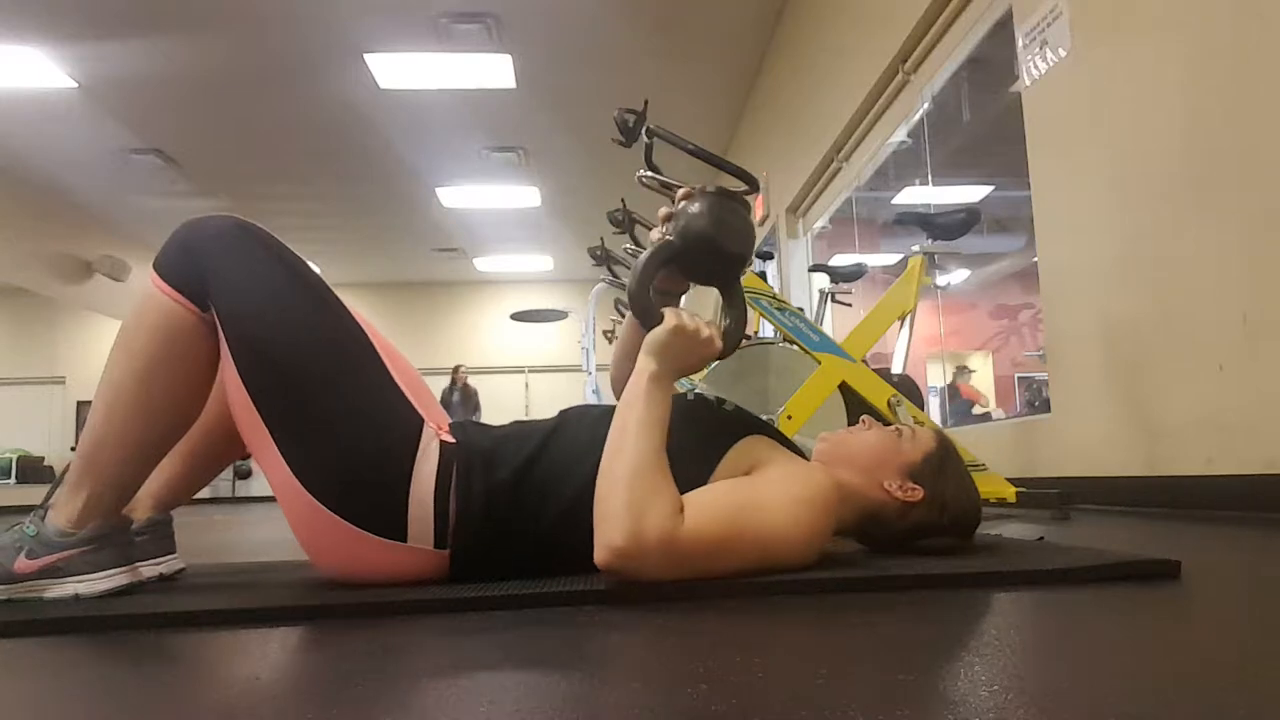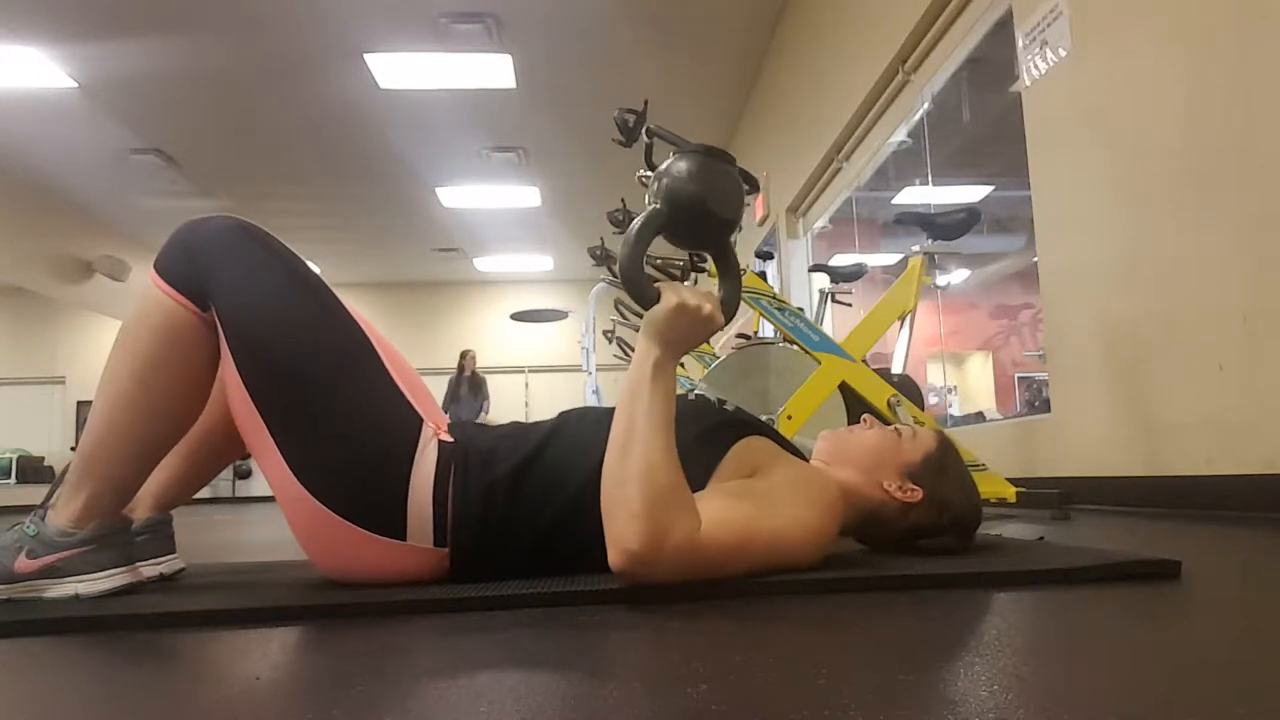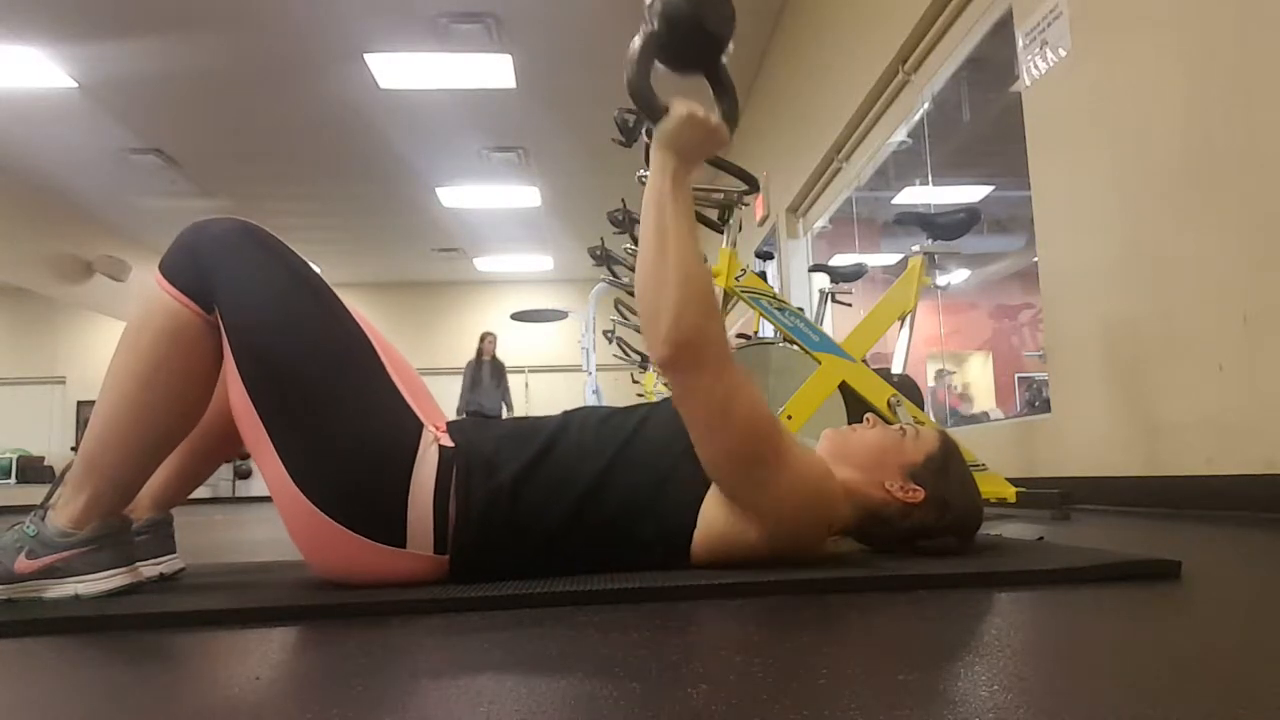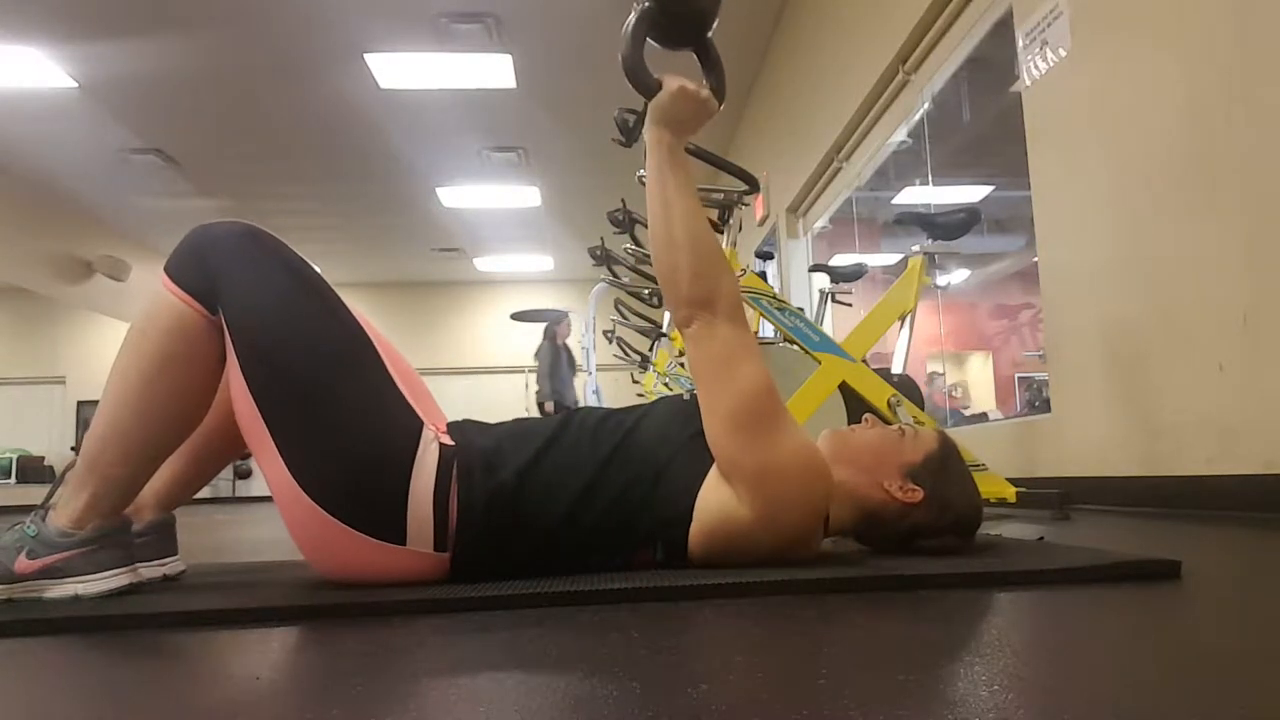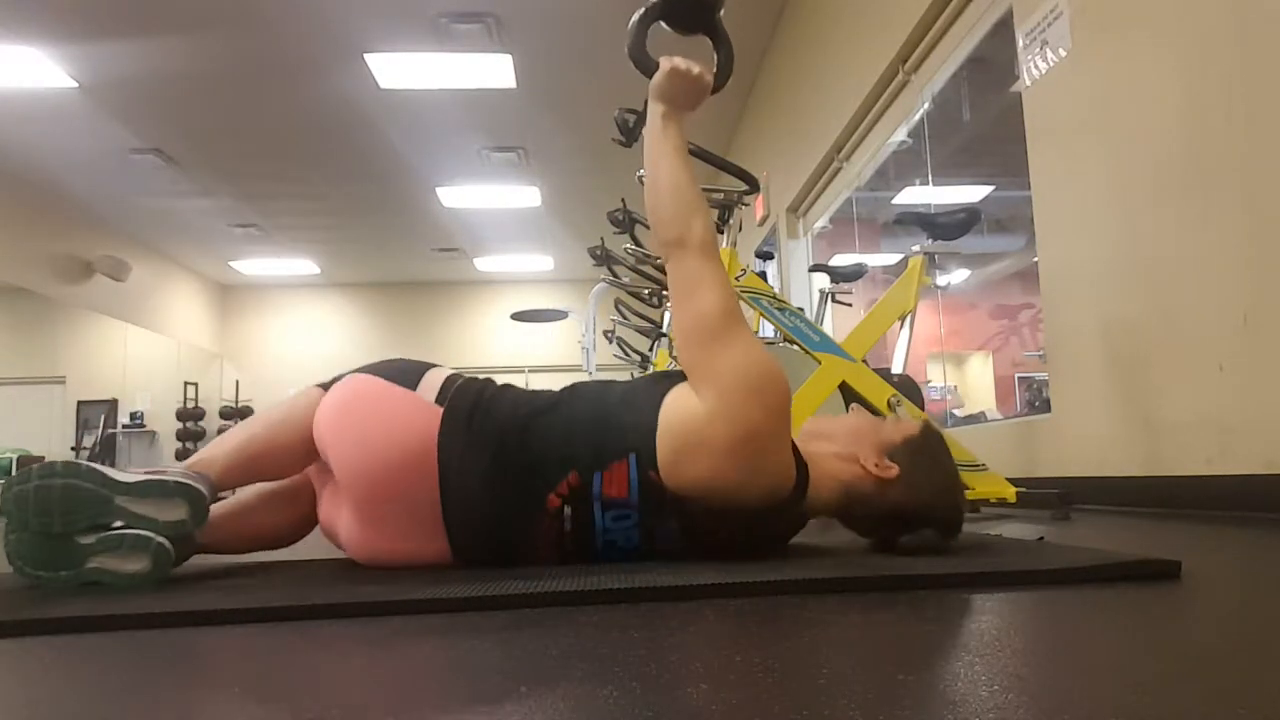
dt=1s
person 1, frame 1
left shoulder: (801, 502)
right shoulder: (779, 472)
left elbow: (625, 542)
right elbow: (633, 399)
left wrist: (660, 367)
right wrist: (664, 289)
left hip: (407, 504)
right hip: (441, 475)
left knee: (213, 249)
right knee: (249, 331)
right ankle: (125, 525)
person 1, frame 2
left shoulder: (806, 507)
right shoulder: (791, 479)
left elbow: (640, 545)
left wrist: (653, 354)
left hip: (410, 505)
right hip: (439, 478)
left knee: (211, 252)
right knee: (253, 336)
right ankle: (127, 523)
person 1, frame 3
left shoulder: (792, 505)
right shoulder: (782, 493)
left elbow: (682, 347)
right elbow: (691, 348)
left wrist: (669, 170)
right wrist: (674, 184)
left hip: (409, 507)
right hip: (441, 479)
left knee: (219, 252)
right knee: (248, 332)
right ankle: (122, 523)
person 1, frame 4
left shoulder: (789, 492)
right shoulder: (781, 501)
left elbow: (706, 311)
left wrist: (665, 143)
left hip: (409, 509)
right hip: (446, 479)
left knee: (222, 259)
right knee: (254, 340)
right ankle: (127, 522)
person 1, frame 5
left shoulder: (753, 418)
right shoulder: (770, 511)
left elbow: (687, 254)
left wrist: (666, 118)
right hip: (449, 531)
left ankle: (172, 488)
right ankle: (159, 533)
